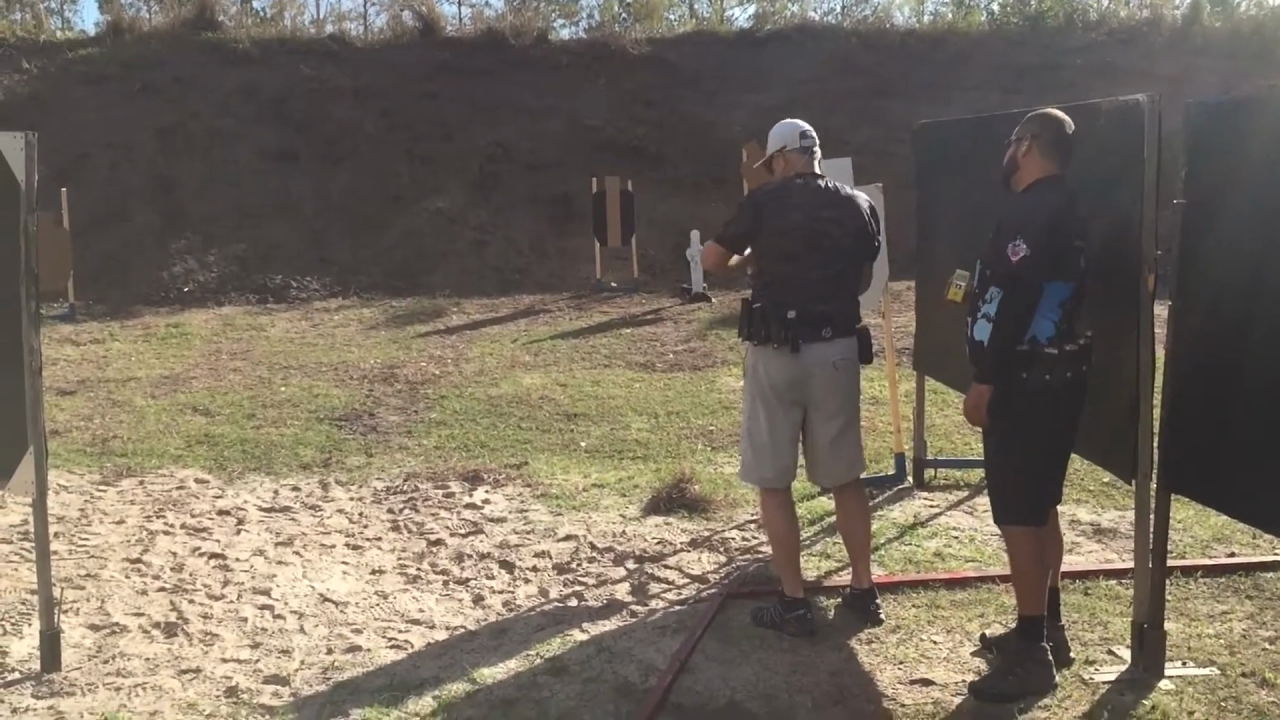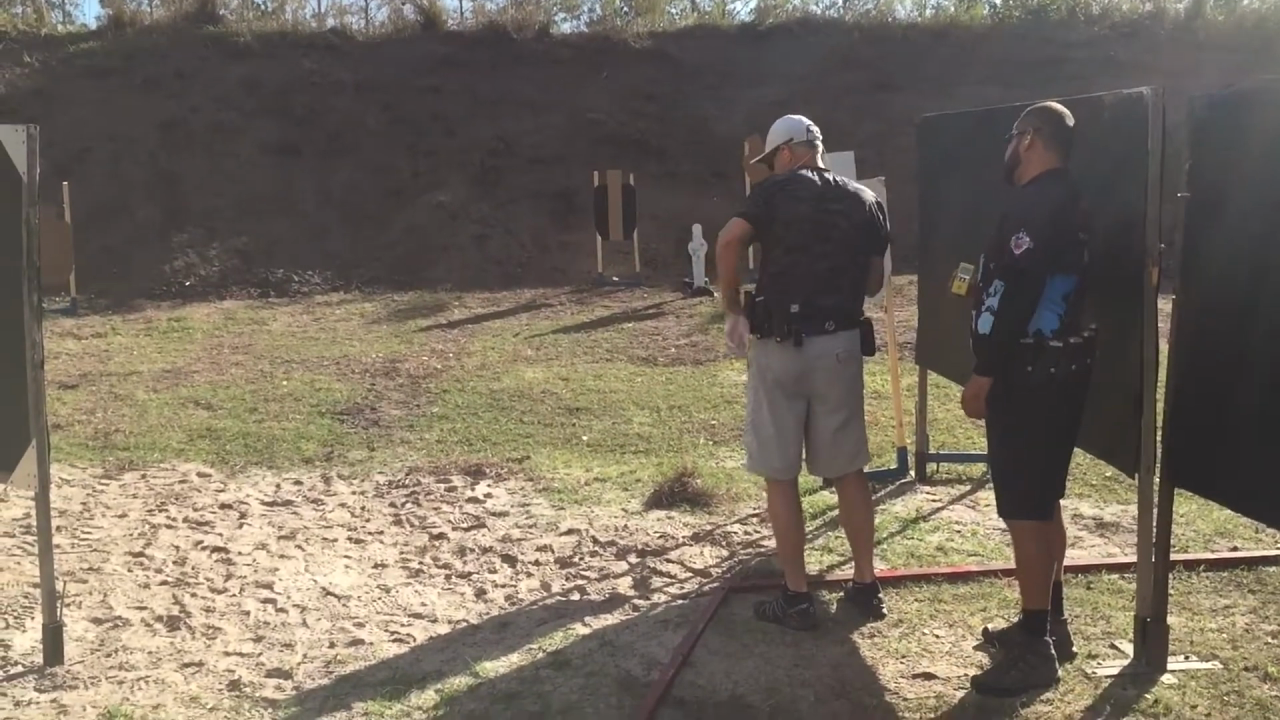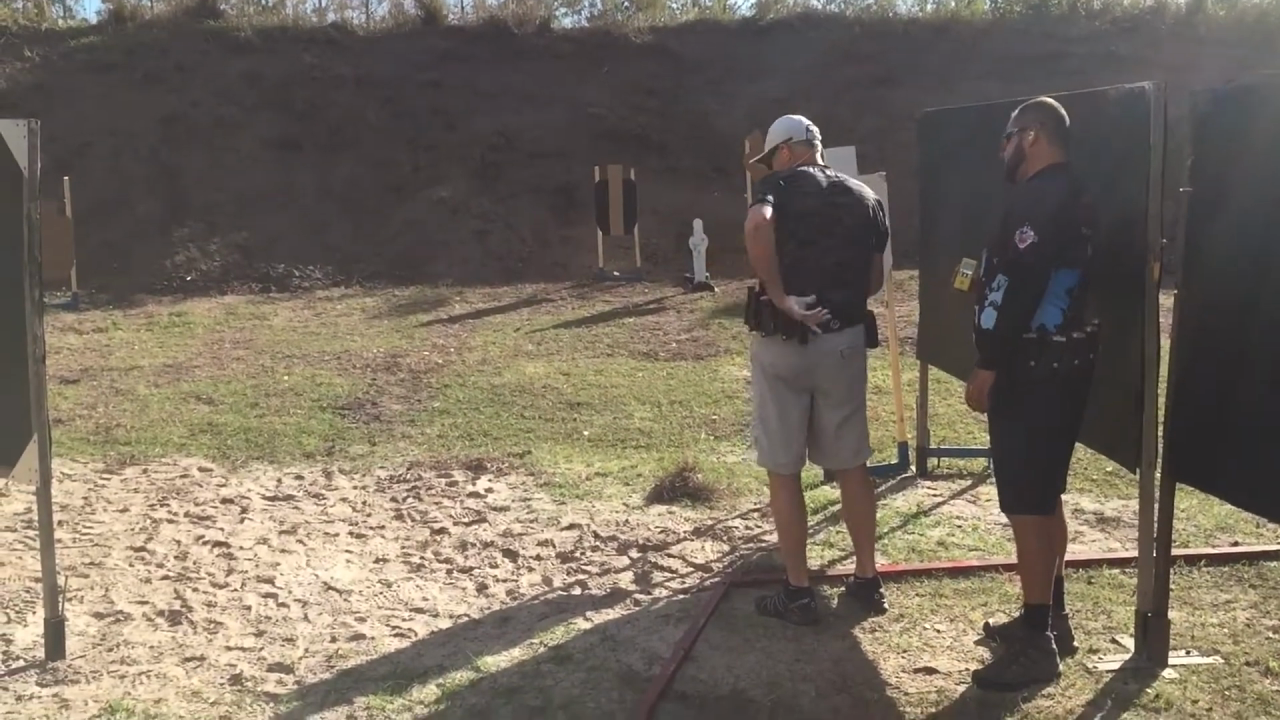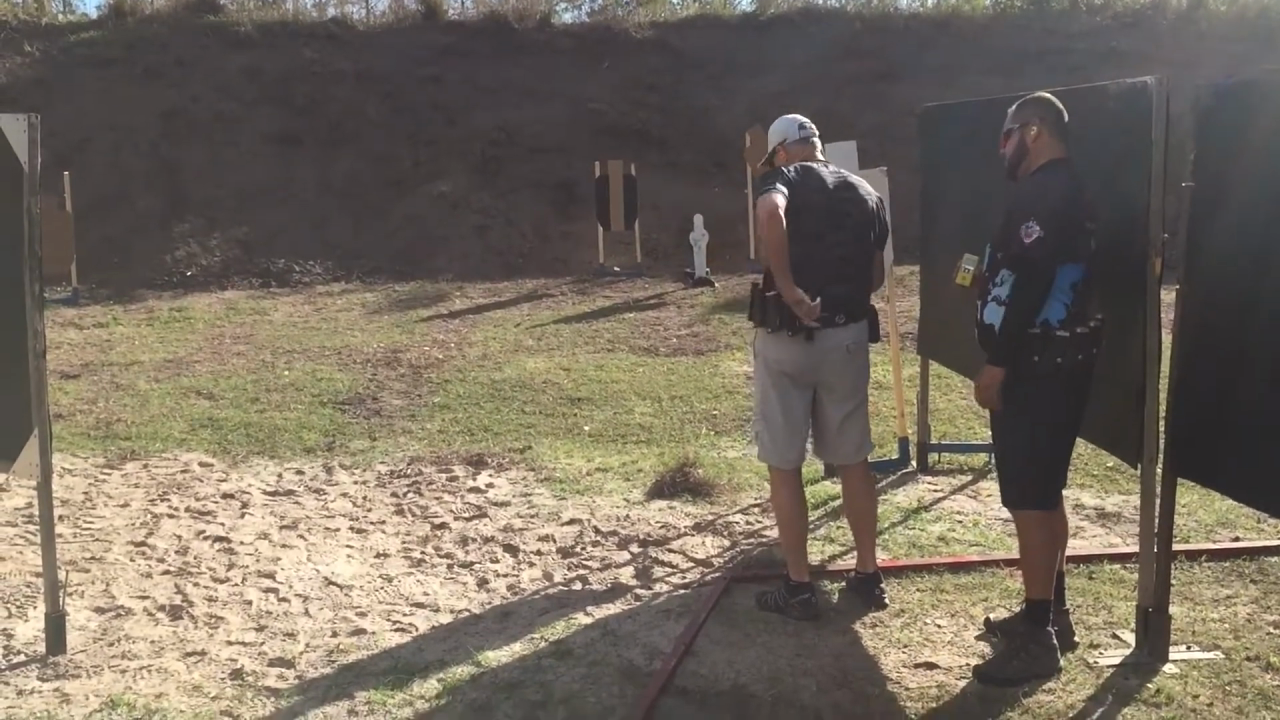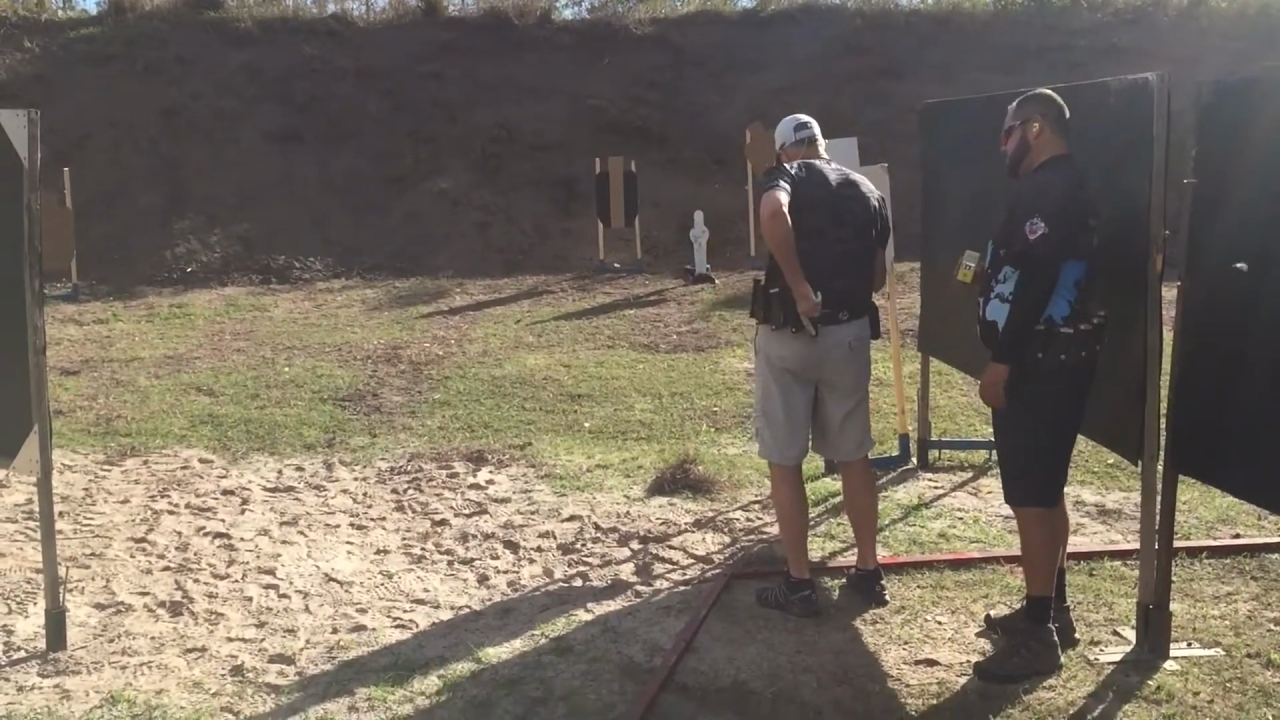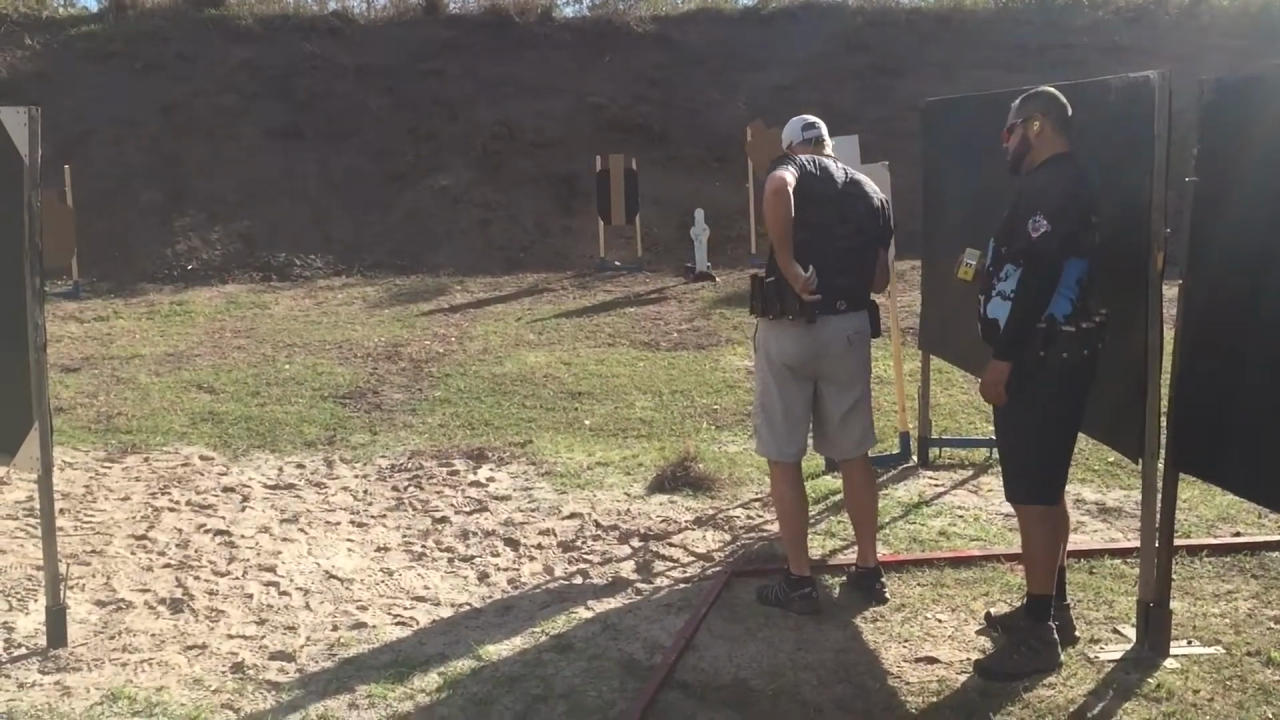
dt=0.2s
person 1, frame 1
left shoulder: (1030, 209)
right shoulder: (1061, 207)
left elbow: (1017, 302)
left wrist: (984, 381)
right wrist: (982, 289)
left hip: (1025, 380)
right hip: (1053, 375)
left knee: (1018, 514)
right knee: (1038, 508)
left ankle: (1033, 653)
right ankle: (1045, 629)
person 1, frame 2
left shoulder: (1035, 202)
right shoulder: (1064, 200)
left elbow: (1020, 293)
left wrist: (984, 372)
right wrist: (986, 283)
left hip: (1030, 373)
right hip: (1056, 368)
left knee: (1024, 508)
right knee: (1041, 502)
left ankle: (1036, 648)
right ankle: (1048, 623)
person 1, frame 3
left shoulder: (1039, 196)
right shoulder: (1065, 194)
left elbow: (1024, 286)
left wrist: (987, 366)
right wrist: (988, 278)
left hip: (1032, 368)
right hip: (1056, 363)
left knee: (1026, 502)
right knee: (1042, 497)
left ankle: (1037, 642)
right ankle: (1048, 618)
person 1, frame 4
left shoulder: (1043, 191)
right shoulder: (1061, 189)
left elbow: (1031, 282)
left wrist: (996, 363)
left hip: (1035, 364)
right hip: (1054, 359)
left knee: (1028, 498)
right knee: (1043, 493)
left ankle: (1038, 638)
right ankle: (1049, 613)
person 1, frame 5
left shoulder: (1046, 188)
right shoulder: (1059, 186)
left elbow: (1035, 279)
left wrist: (1001, 360)
left hip: (1038, 361)
right hip: (1054, 357)
left knee: (1031, 495)
right knee: (1043, 490)
left ankle: (1039, 635)
right ankle: (1049, 610)
person 1, frame 6
left shoulder: (1049, 186)
right shoulder: (1061, 184)
left elbow: (1038, 277)
left wrist: (1002, 358)
left hip: (1039, 360)
right hip: (1053, 355)
left knee: (1032, 494)
right knee: (1044, 489)
left ankle: (1039, 633)
right ankle: (1050, 608)
person 2, frame 1
left shoulder: (765, 201)
right shoulder: (858, 205)
left elbow: (713, 259)
left wrist: (748, 261)
left hip: (775, 354)
right hip: (838, 350)
left knee: (773, 483)
right knee: (845, 477)
left ankle: (794, 603)
right ankle: (864, 590)
person 2, frame 2
left shoulder: (774, 191)
right shoulder: (865, 201)
left elbow: (729, 240)
right elbow: (873, 282)
left wrist: (733, 309)
left hip: (779, 345)
right hip: (841, 343)
left knee: (780, 475)
right knee: (848, 469)
left ankle: (797, 597)
right ankle: (866, 585)
person 2, frame 3
left shoulder: (781, 184)
right shoulder: (865, 198)
left elbow: (757, 225)
right elbow: (875, 280)
left wrist: (778, 296)
left hip: (783, 342)
right hip: (845, 340)
left knee: (783, 470)
right knee: (852, 464)
left ankle: (798, 592)
right ankle: (868, 580)
person 2, frame 4
left shoulder: (785, 177)
right shoulder: (866, 194)
left elbow: (769, 215)
right elbow: (876, 277)
left wrist: (789, 288)
left hip: (787, 337)
right hip: (848, 335)
left knee: (784, 465)
right knee: (853, 459)
left ankle: (798, 587)
right ankle: (868, 575)
person 2, frame 5
left shoulder: (788, 174)
right shoulder: (868, 191)
left elbow: (773, 212)
right elbow: (877, 277)
left wrist: (798, 287)
left hip: (788, 334)
right hip: (850, 332)
left knee: (784, 461)
right knee: (854, 456)
left ankle: (799, 584)
right ankle: (869, 572)
person 2, frame 6
left shoulder: (797, 170)
right shoulder: (872, 192)
left elbow: (776, 186)
right elbow: (880, 280)
left wrist: (788, 262)
left hip: (787, 330)
right hip: (849, 328)
left knee: (784, 458)
right knee: (854, 453)
left ankle: (799, 581)
right ankle: (869, 570)
